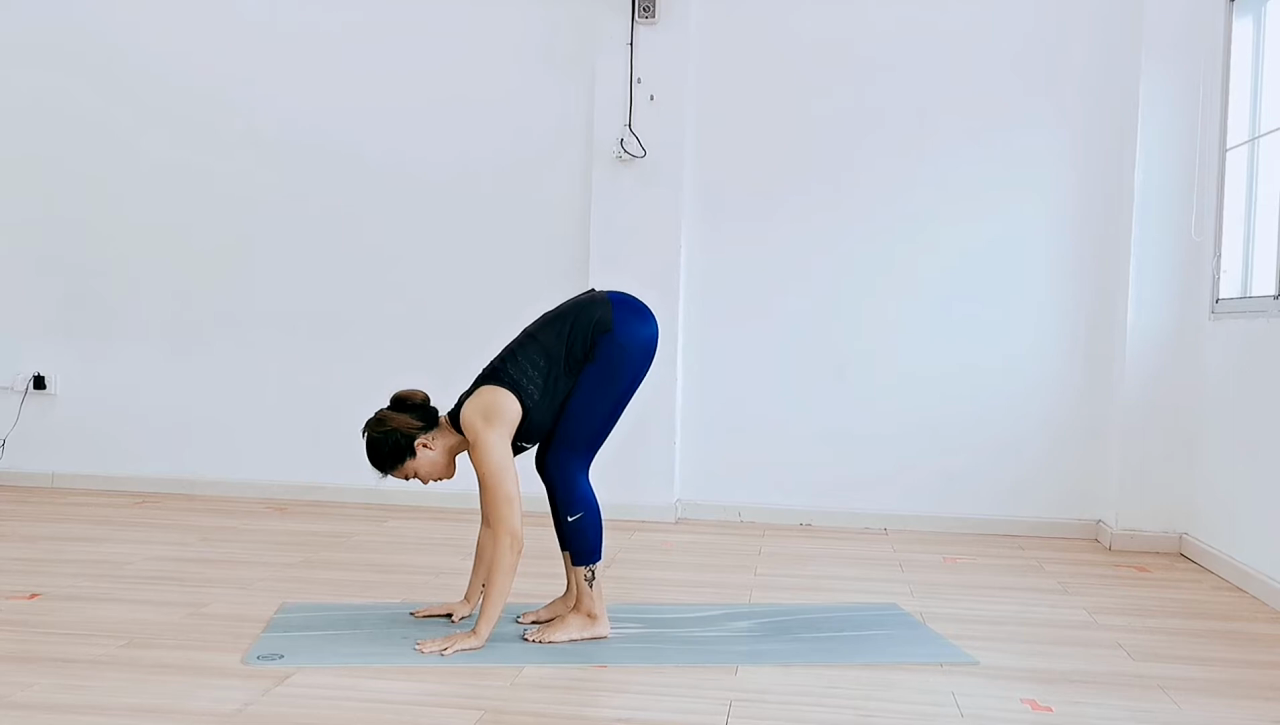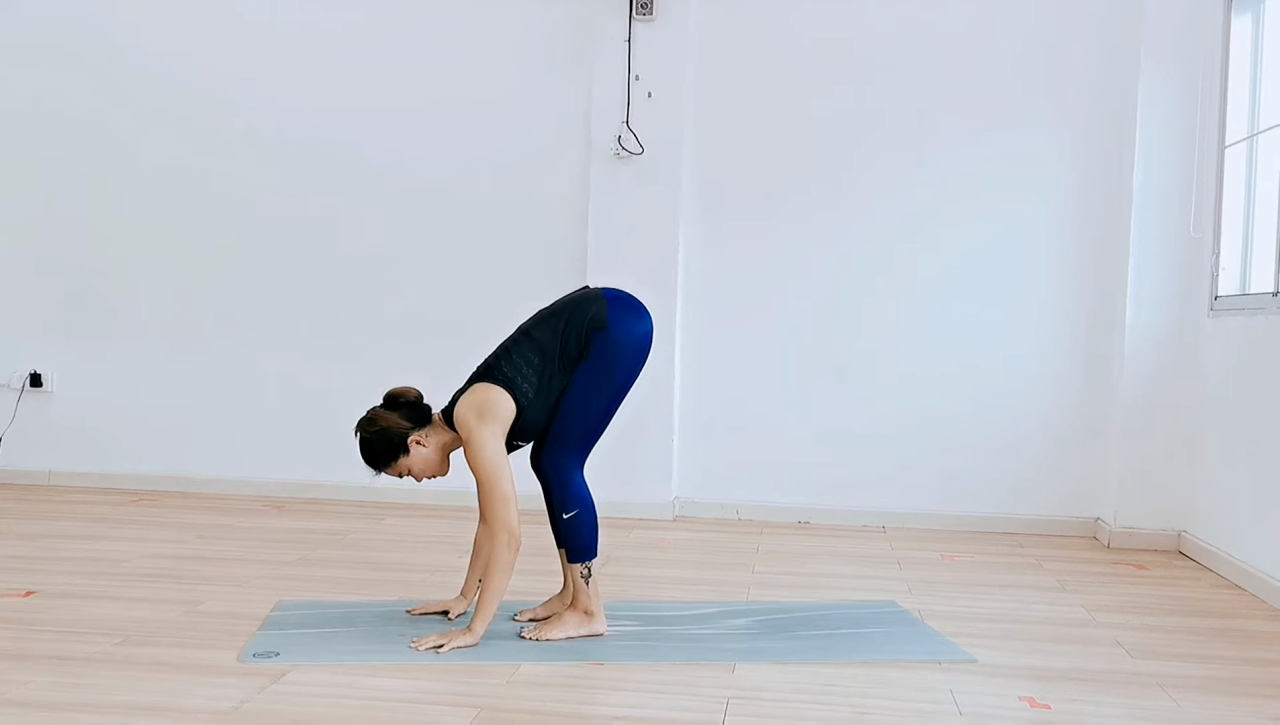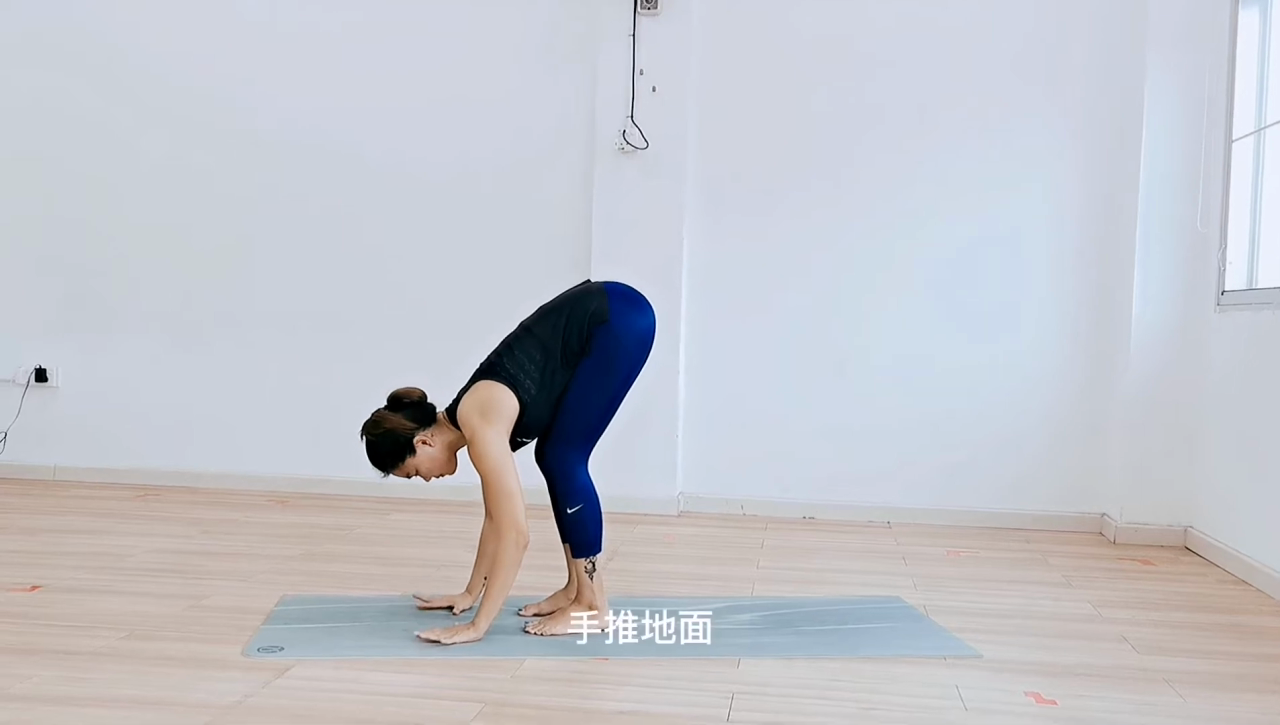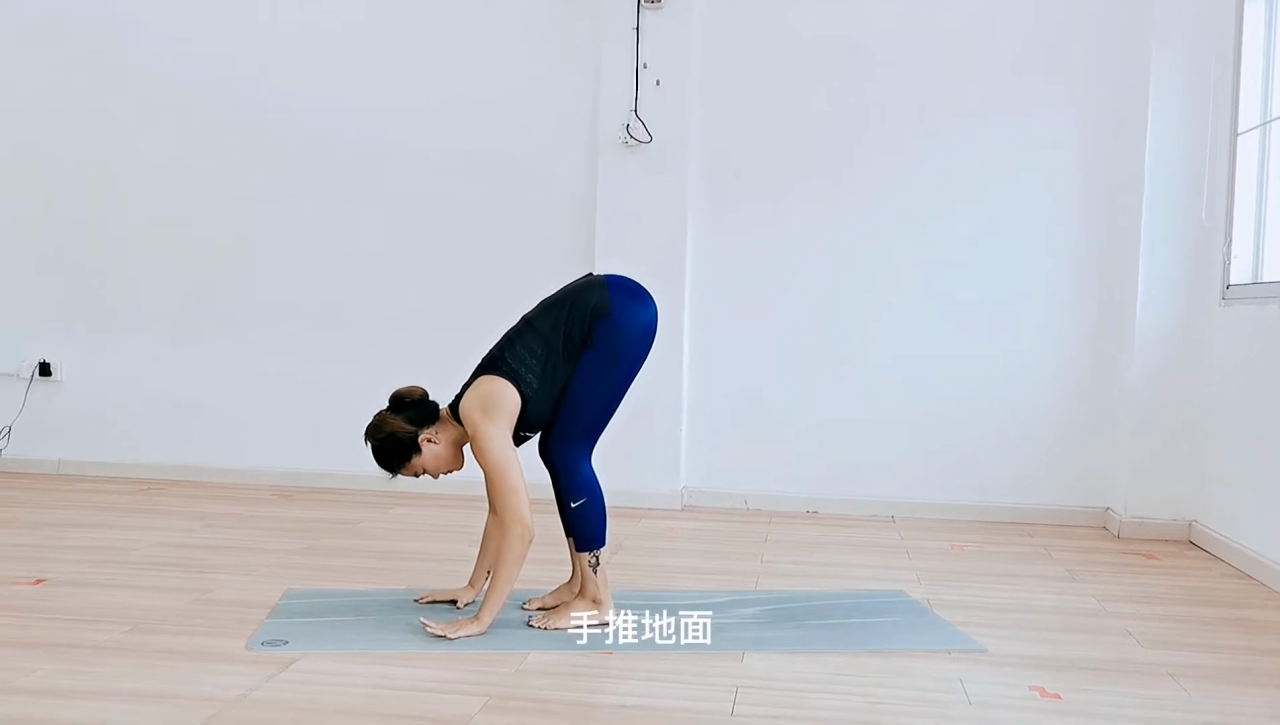
dt=0.3s
person 1, frame 1
left shoulder: (483, 431)
right shoulder: (473, 426)
left elbow: (510, 538)
right elbow: (492, 524)
left wrist: (479, 633)
right wrist: (469, 601)
left hip: (624, 328)
right hip: (601, 330)
left knee: (565, 468)
right knee: (553, 466)
left ankle: (591, 612)
right ankle: (576, 595)
person 1, frame 2
left shoulder: (477, 428)
right shoulder: (466, 422)
left elbow: (507, 536)
right elbow: (490, 521)
left wrist: (474, 630)
right wrist: (465, 598)
left hip: (618, 326)
right hip: (594, 328)
left knee: (559, 465)
right knee: (548, 462)
left ankle: (588, 610)
right ankle: (572, 592)
person 1, frame 3
left shoulder: (481, 427)
right shoulder: (473, 419)
left elbow: (515, 534)
right elbow: (497, 518)
left wrist: (478, 626)
right wrist: (470, 593)
left hip: (620, 319)
right hip: (598, 321)
left knee: (563, 460)
right knee: (554, 458)
left ankle: (592, 606)
right ankle: (577, 588)
person 1, frame 4
left shoulder: (483, 423)
right shoulder: (472, 417)
left elbow: (520, 528)
right elbow: (501, 512)
left wrist: (481, 620)
right wrist: (473, 587)
left hip: (622, 312)
right hip: (600, 314)
left knee: (567, 454)
right knee: (557, 452)
left ankle: (596, 598)
right ankle: (580, 582)
